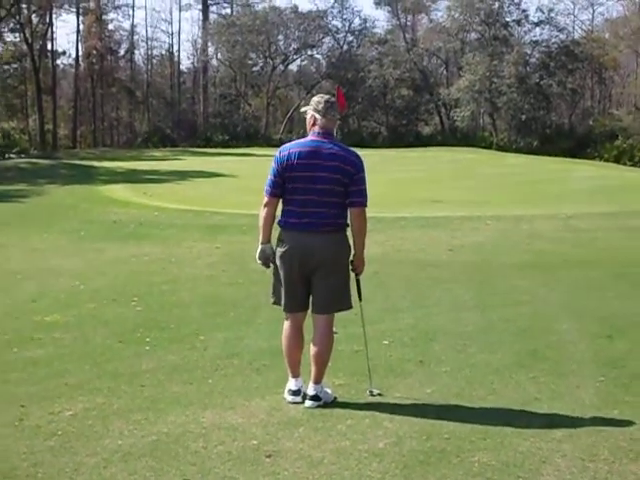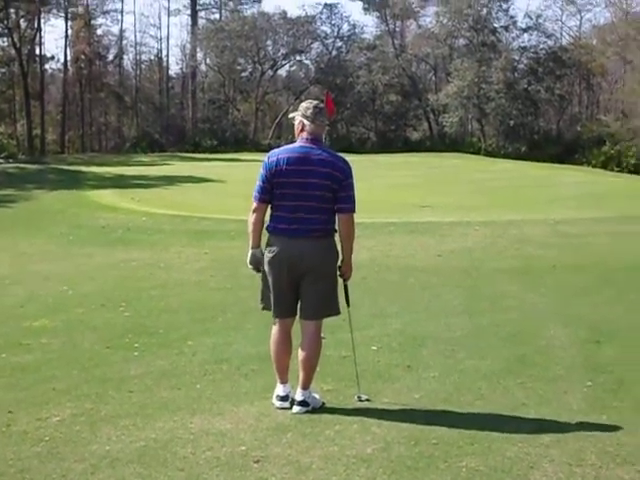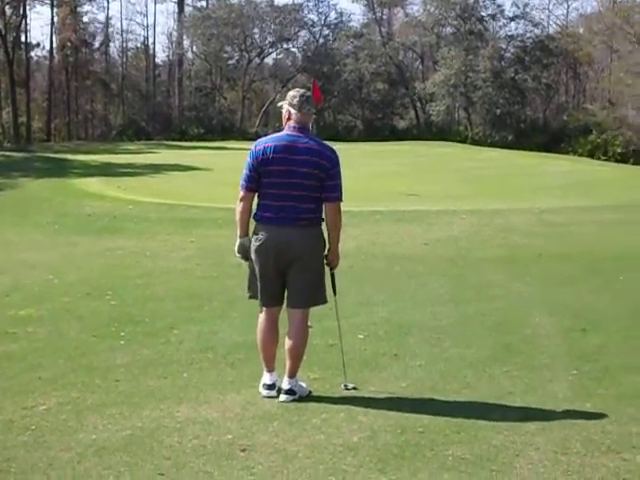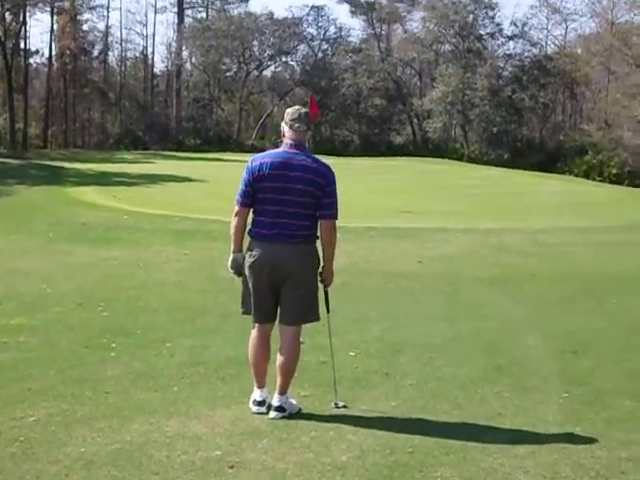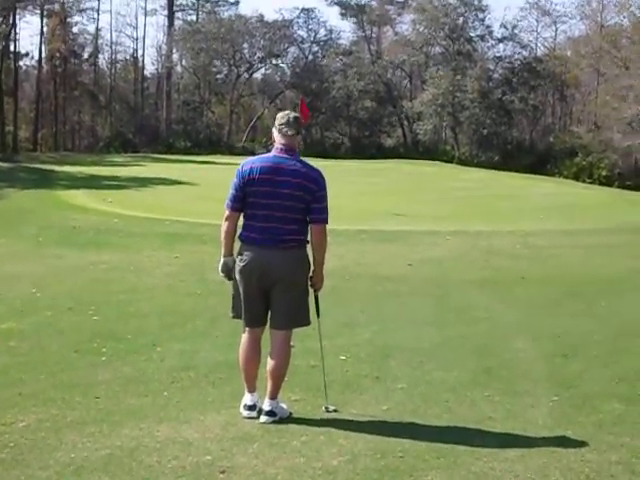
dt=0.3s
person 1, frame 1
left shoulder: (286, 152)
right shoulder: (351, 159)
left elbow: (269, 203)
right elbow: (357, 213)
left wrist: (264, 243)
right wrist: (359, 253)
left hip: (292, 243)
right hip: (331, 245)
left knee: (293, 317)
right knee: (323, 320)
left ankle: (294, 384)
right ankle: (316, 389)
person 1, frame 2
left shoulder: (275, 158)
right shoulder: (339, 165)
left elbow: (258, 210)
right elbow: (345, 219)
left wrist: (254, 248)
right wrist: (347, 258)
left hip: (280, 248)
right hip: (319, 251)
left knee: (281, 323)
right knee: (312, 325)
left ankle: (282, 390)
right ankle: (303, 395)
person 1, frame 3
left shoulder: (261, 147)
right shoulder: (326, 154)
left elbow: (245, 198)
right elbow: (332, 208)
left wrist: (242, 236)
right wrist: (334, 247)
left hip: (267, 236)
right hip: (306, 239)
left knee: (268, 311)
right knee: (299, 314)
left ankle: (269, 378)
right ankle: (290, 383)
person 1, frame 4
left shoulder: (258, 163)
right shoulder: (323, 172)
left elbow: (239, 213)
right elbow: (327, 226)
left wrist: (236, 252)
right wrist: (328, 265)
left hip: (261, 253)
right hip: (300, 256)
left knee: (260, 327)
right knee: (290, 331)
left ankle: (259, 394)
right ankle: (281, 400)
person 1, frame 5
left shoulder: (248, 167)
right shoulder: (313, 176)
left elbow: (230, 217)
right elbow: (318, 230)
left wrist: (226, 255)
right wrist: (318, 269)
left hip: (251, 257)
right hip: (290, 261)
left knee: (251, 331)
right knee: (281, 335)
left ankle: (249, 399)
right ankle: (271, 404)
